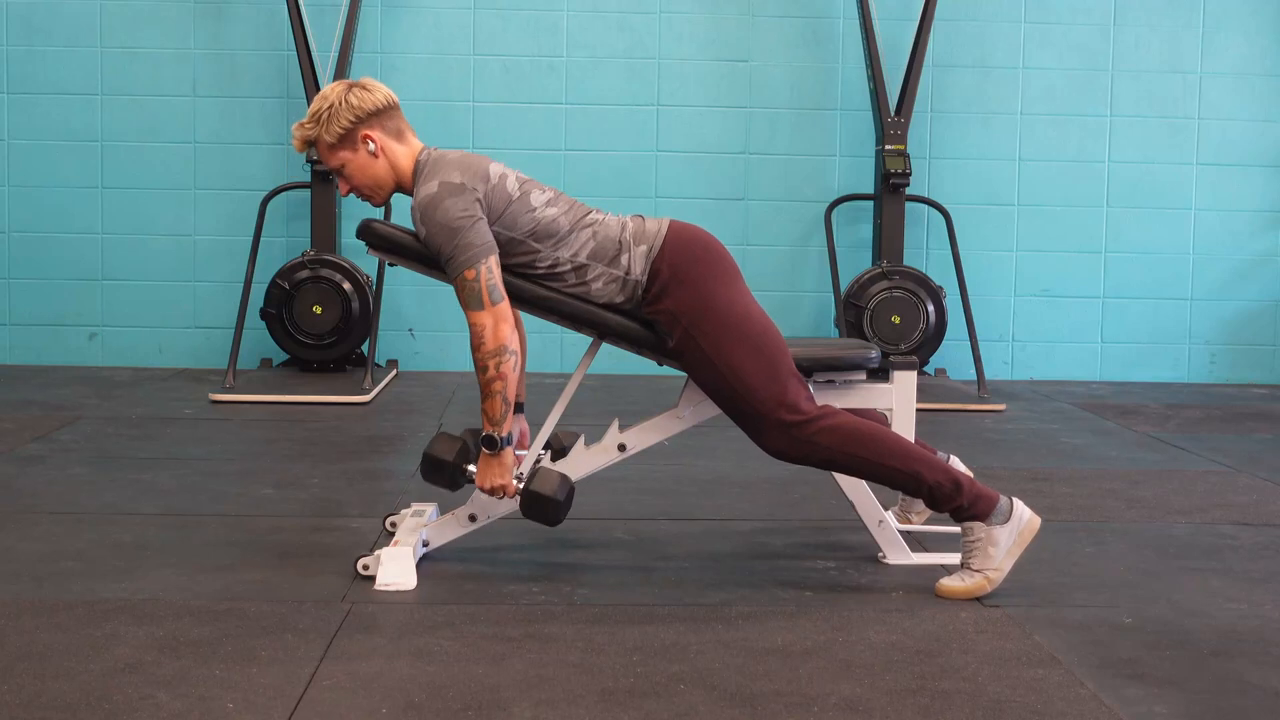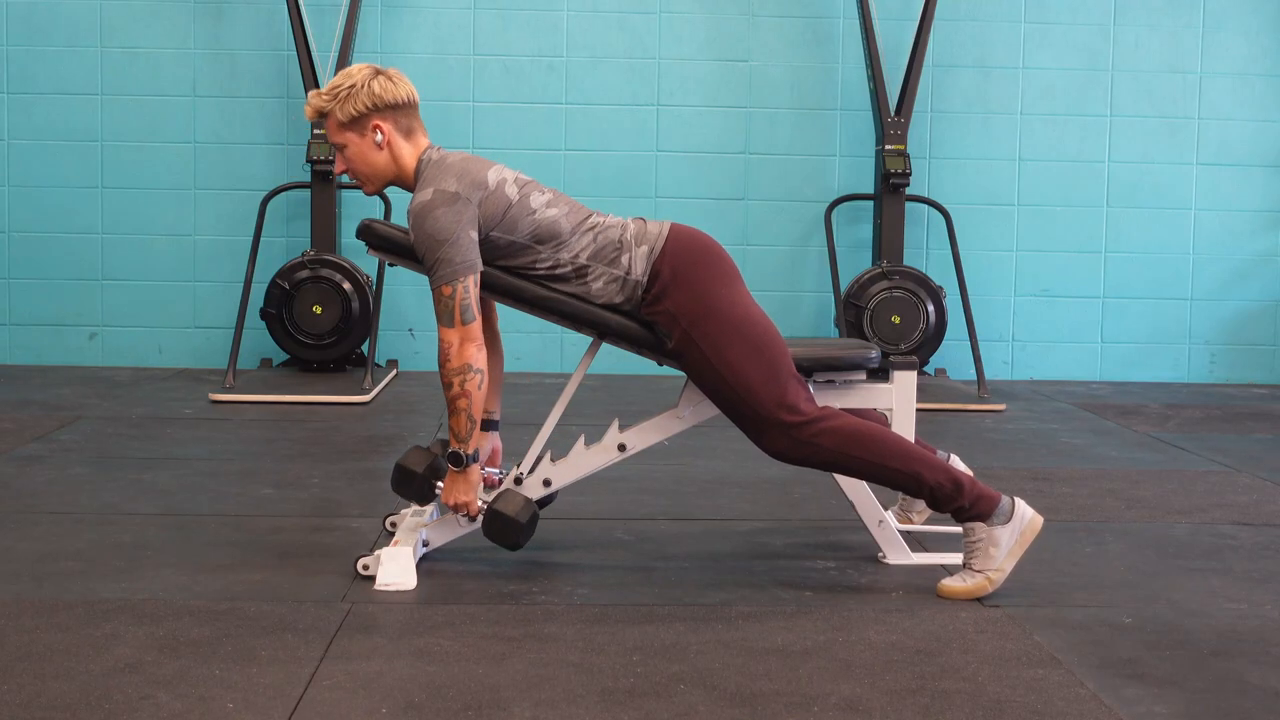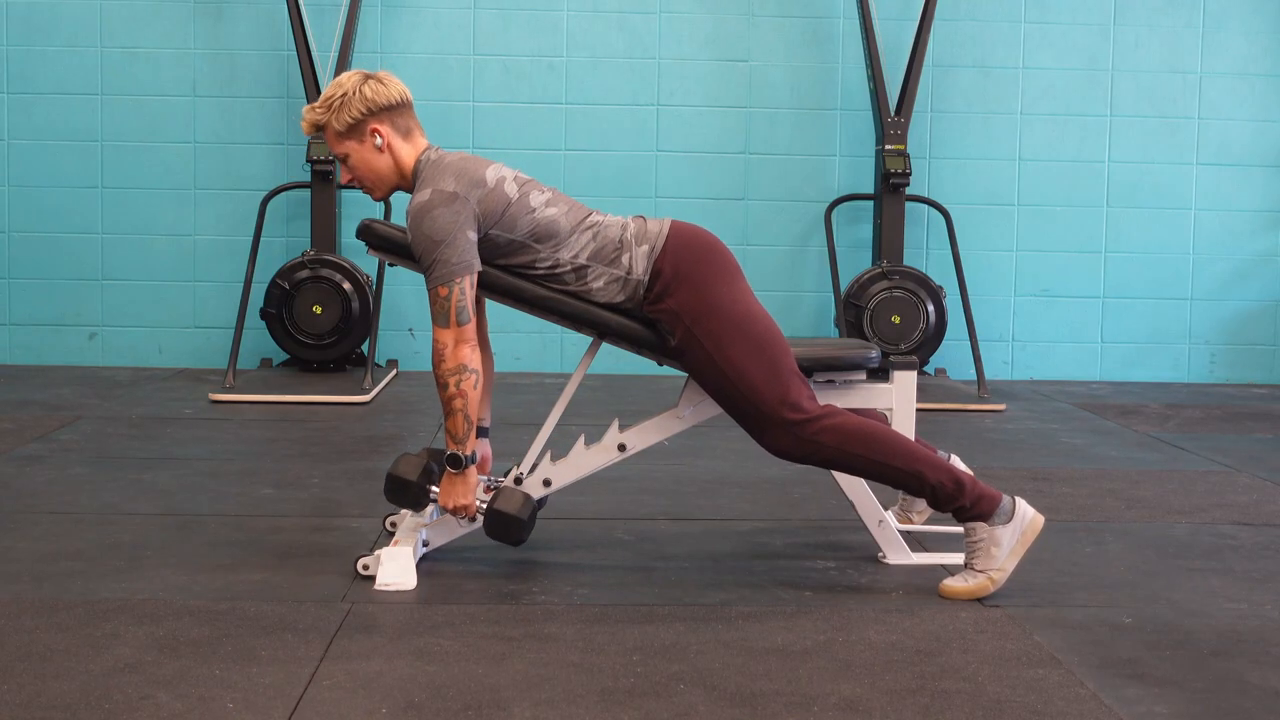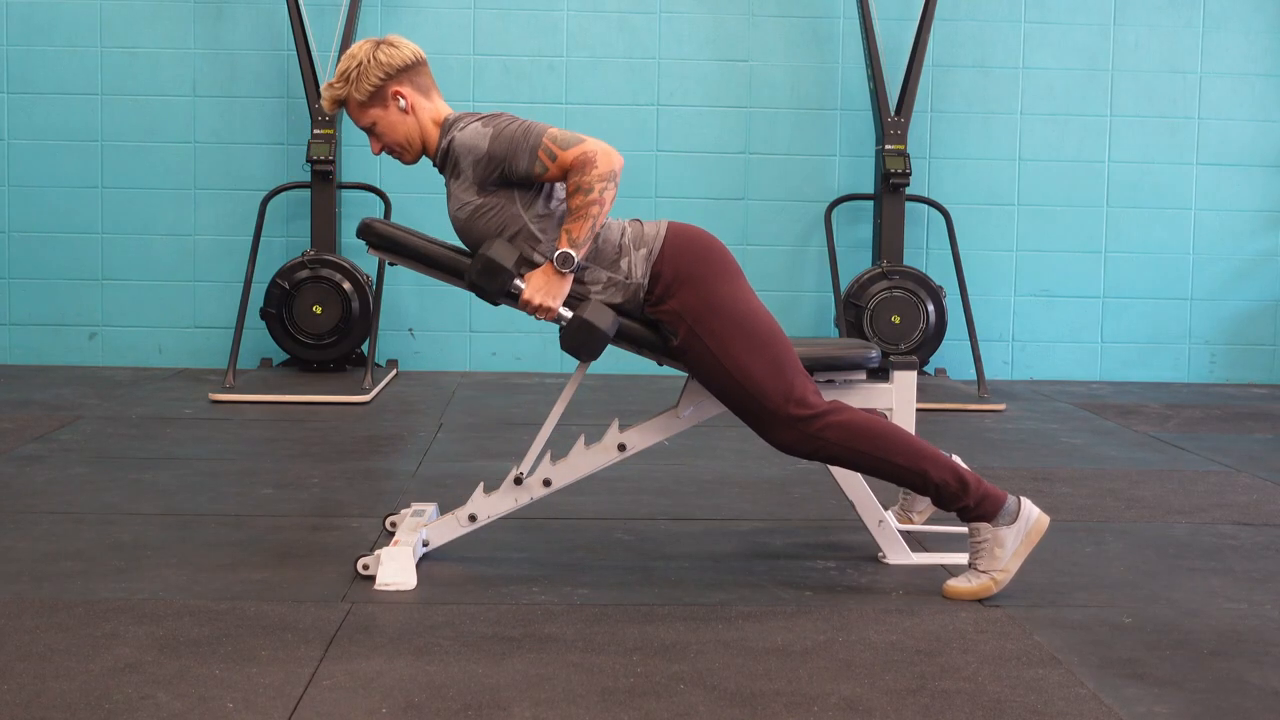
dt=1s
person 1, frame 1
left shoulder: (440, 198)
right shoulder: (447, 178)
left elbow: (494, 330)
right elbow: (501, 313)
left wrist: (495, 446)
right wrist: (514, 413)
left hip: (673, 274)
right hip: (668, 261)
left knee: (788, 421)
right knee: (779, 405)
left ankle: (989, 511)
right ankle: (926, 462)
person 1, frame 2
left shoulder: (435, 205)
right shoulder: (451, 177)
left elbow: (461, 346)
right elbow: (482, 321)
left wrist: (461, 462)
right wrist: (489, 428)
left hip: (673, 277)
right hip: (670, 263)
left knee: (788, 423)
right knee: (780, 409)
left ankle: (992, 511)
right ankle: (927, 461)
person 1, frame 3
left shoulder: (432, 205)
right shoulder: (450, 179)
left elbow: (457, 351)
right elbow: (474, 332)
left wrist: (459, 463)
right wrist: (478, 434)
left hip: (674, 273)
right hip: (669, 261)
left knee: (790, 421)
right knee: (781, 408)
left ankle: (994, 511)
right ankle: (927, 462)
person 1, frame 4
left shoulder: (478, 137)
right shoulder: (461, 157)
left elbow: (600, 160)
left wrist: (559, 268)
left hip: (672, 274)
right hip: (664, 273)
left knee: (796, 417)
right knee: (787, 408)
left ankle: (998, 512)
right ankle: (929, 473)
